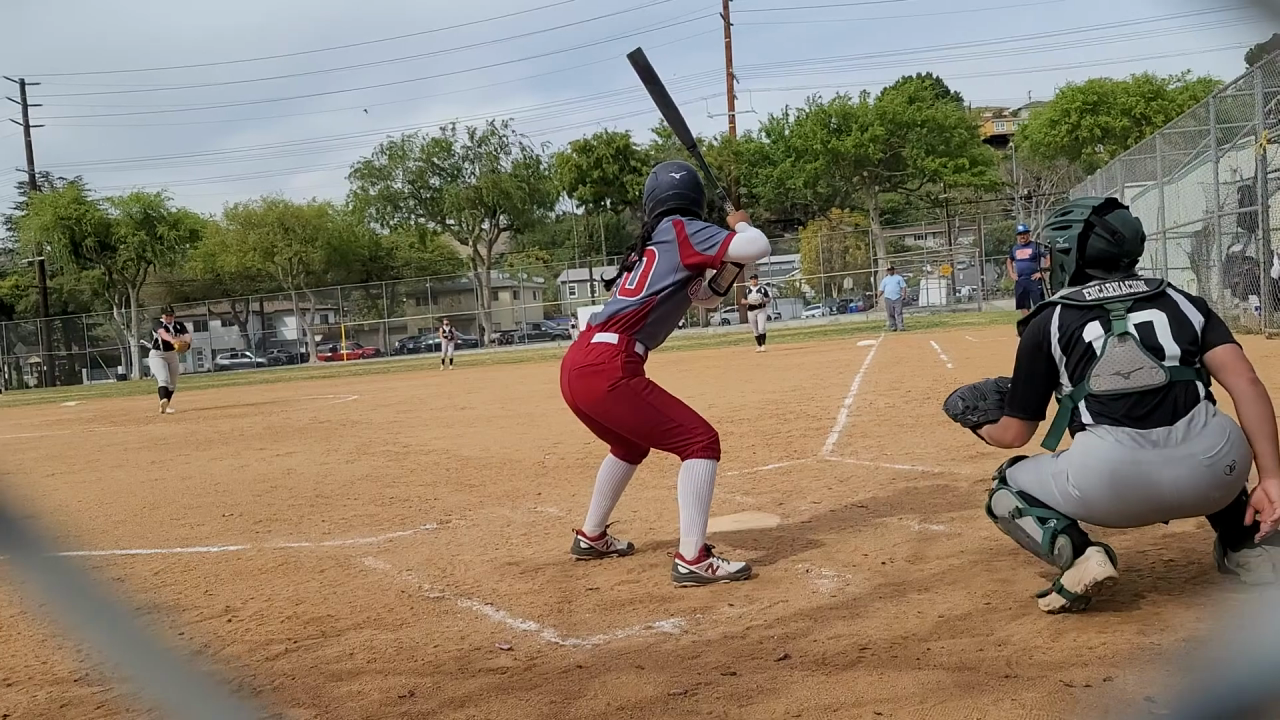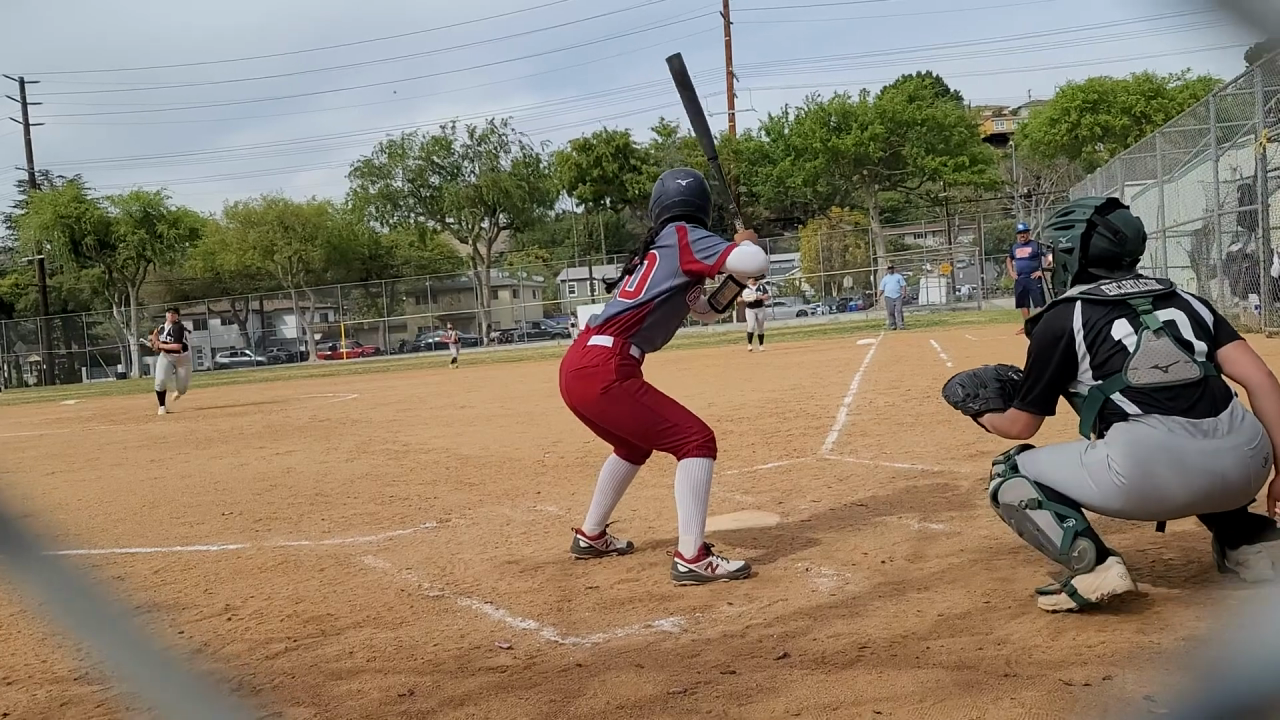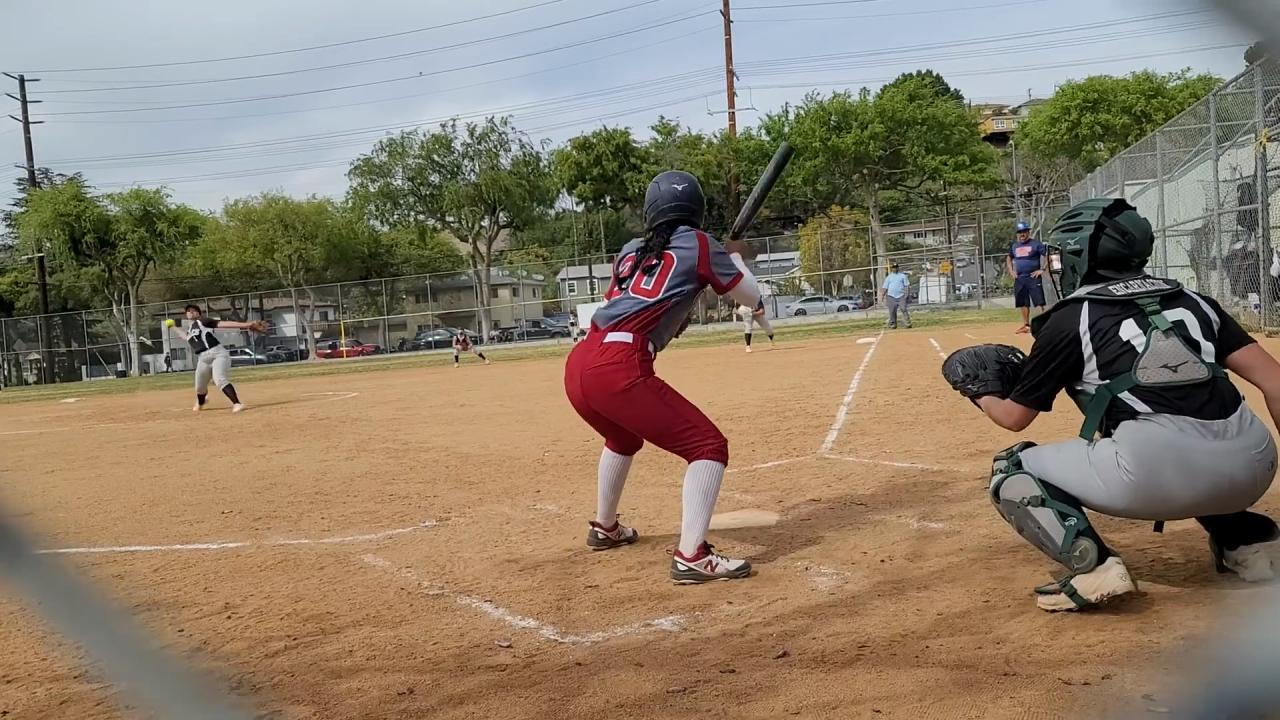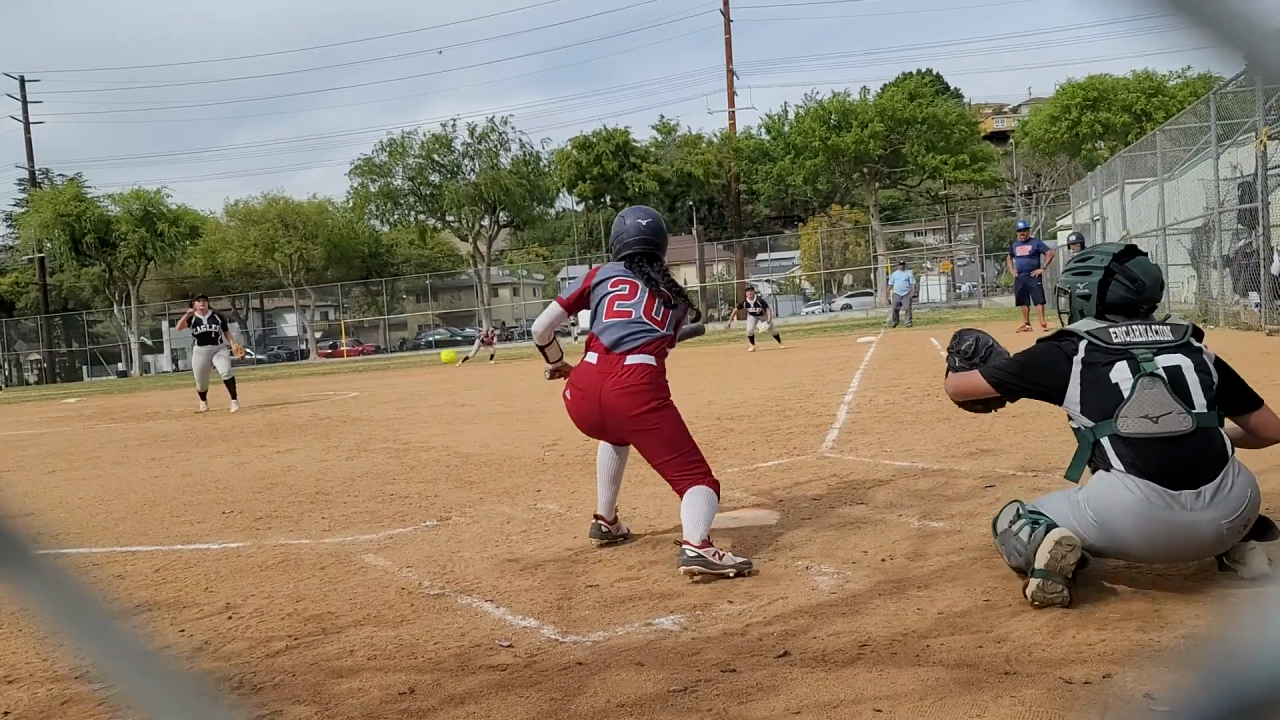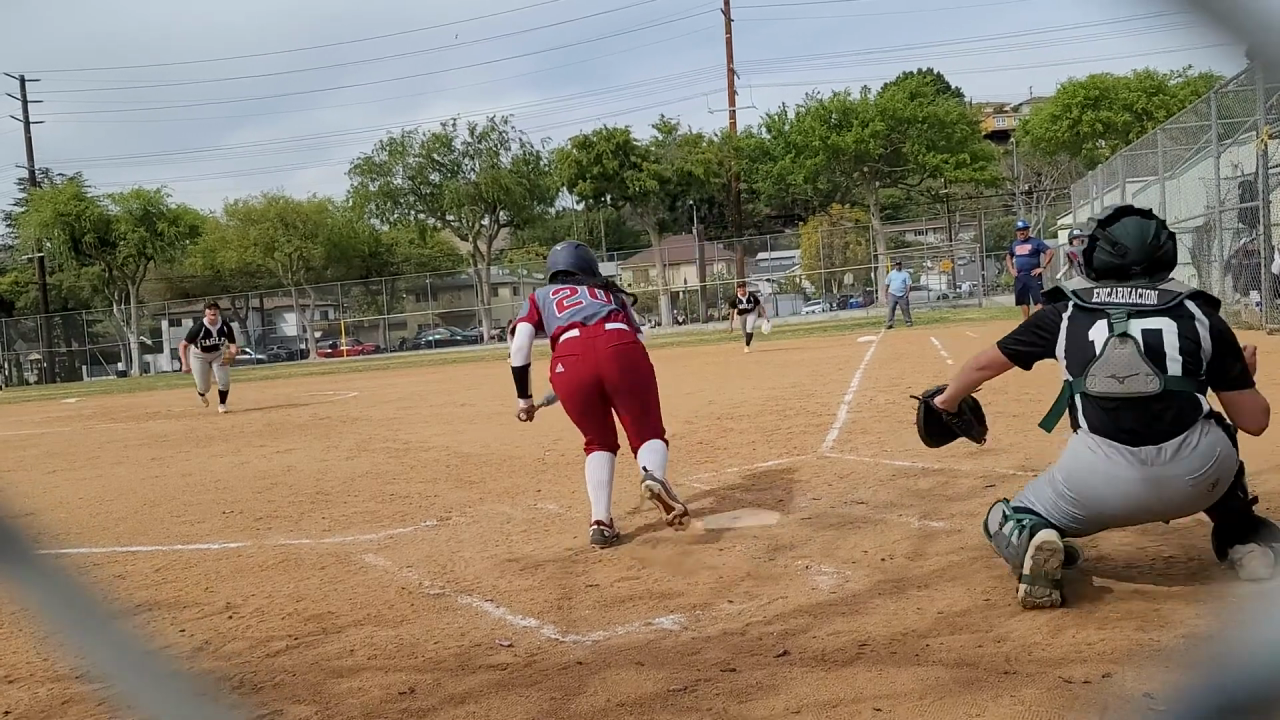
dt=0.4s
person 1, frame 1
left shoulder: (1049, 322)
right shoulder: (1180, 300)
left elbow: (1015, 433)
right elbow: (1246, 383)
left wrist: (980, 427)
left hip: (1113, 475)
right hip: (1211, 468)
left knee: (1008, 488)
left ankle: (1077, 556)
person 1, frame 2
left shoulder: (1062, 319)
right shoulder: (1185, 300)
left elbow: (1021, 424)
left wrist: (982, 414)
left hip: (1147, 469)
right hip: (1243, 462)
left knee: (1011, 476)
left ankle: (1093, 565)
person 1, frame 3
left shoulder: (1069, 320)
right shoulder: (1192, 300)
left elbow: (1015, 416)
left wrist: (980, 392)
left hip: (1153, 471)
left knee: (1012, 472)
left ankle: (1092, 563)
right ankle: (1246, 541)
person 1, frame 4
left shoulder: (1067, 352)
right shoulder: (1193, 349)
left elbow: (966, 387)
left wrist: (953, 379)
left hip: (1138, 522)
right hip: (1227, 516)
left knee: (1013, 524)
left ankle: (1046, 543)
right ankle: (1246, 541)
person 1, frame 5
left shoulder: (1066, 309)
right shoulder: (1196, 311)
left elbow: (984, 364)
left wrist: (948, 400)
right wrist: (1247, 378)
left hip: (1104, 477)
right hip: (1194, 472)
left knee: (1007, 523)
left ankle: (1035, 550)
right ankle: (1245, 543)
person 2, frame 1
left shoulder: (652, 244)
right shoulder: (682, 231)
left elbow: (708, 297)
right elbow: (759, 247)
left wrist: (733, 259)
right wrist: (740, 225)
left hip: (578, 365)
right hip: (606, 370)
left knee: (631, 444)
right knee: (700, 441)
left ankle: (591, 537)
right ankle: (692, 559)
person 2, frame 2
left shoulder: (657, 249)
right shoulder: (684, 238)
left elbow: (706, 313)
right elbow: (756, 265)
left wrist: (734, 276)
right wrist: (746, 241)
left hip: (578, 366)
right hip: (602, 371)
left knee: (636, 443)
right knee: (696, 440)
left ankle: (590, 535)
right ankle: (691, 557)
person 2, frame 3
left shoulder: (632, 250)
right shoulder: (698, 245)
right elbow: (751, 296)
right wrist: (736, 258)
left hip: (579, 367)
right hip: (619, 369)
left knee: (624, 437)
right knee: (708, 446)
left ankle: (604, 527)
right ankle: (691, 555)
person 2, frame 4
left shoulder: (598, 275)
right shoulder: (674, 295)
left elbow: (542, 327)
left wrist: (554, 359)
left hip: (583, 389)
right hip: (639, 387)
left knee: (614, 434)
right knee: (695, 477)
left ankle: (605, 520)
right ankle: (697, 547)
person 2, frame 5
left shoulder: (539, 296)
right shoulder: (609, 289)
left elbow: (519, 347)
right elbow: (635, 331)
left wrist: (524, 397)
left hip: (571, 357)
right hip: (621, 348)
left knee: (599, 443)
right knee: (649, 436)
right ankle: (653, 480)
